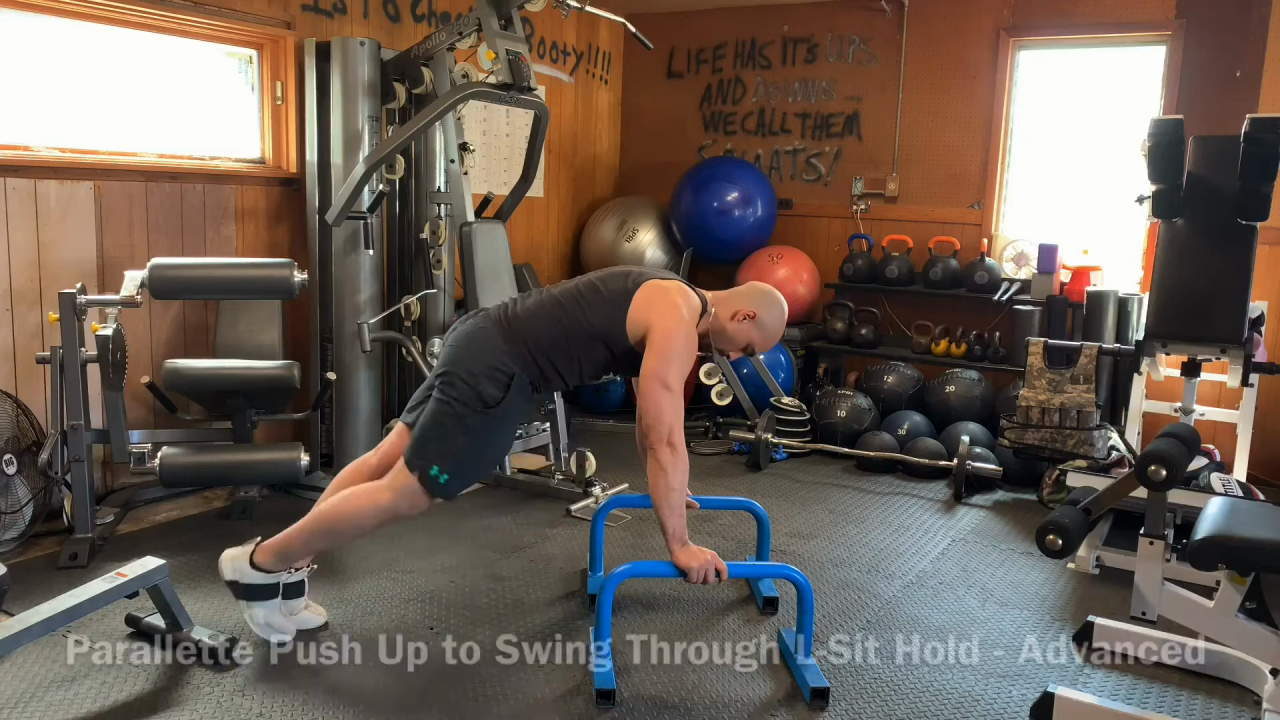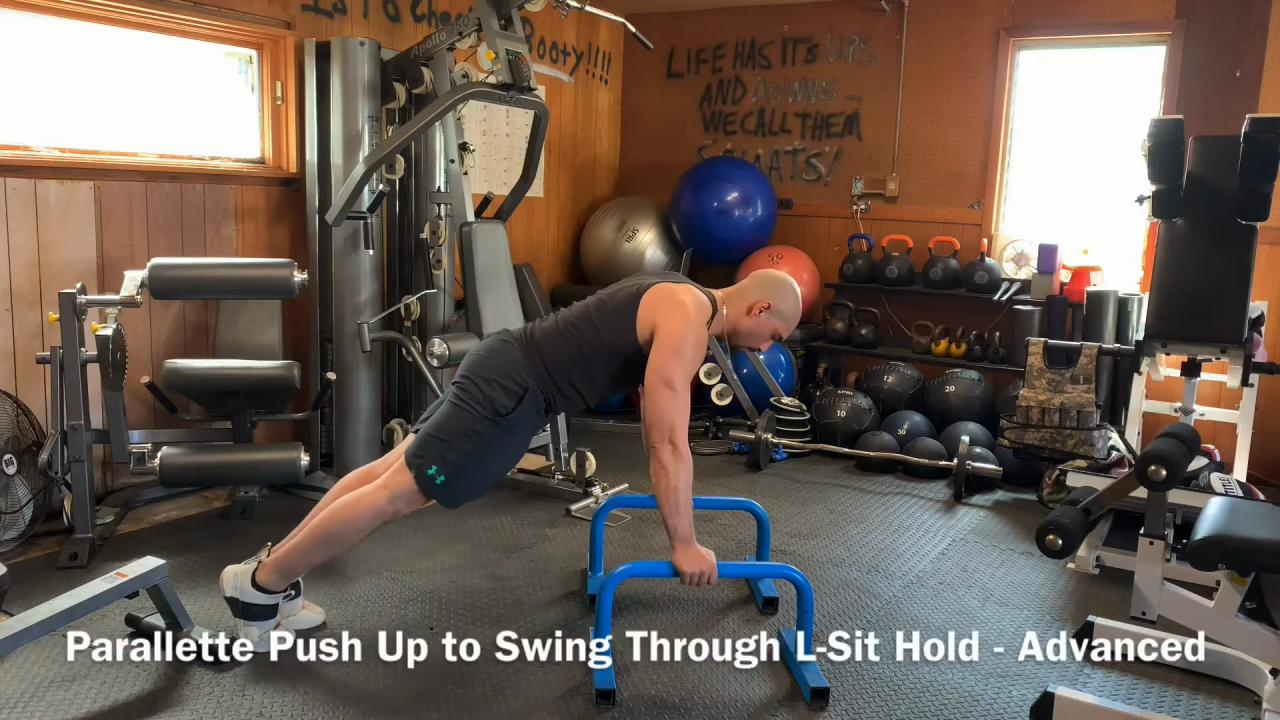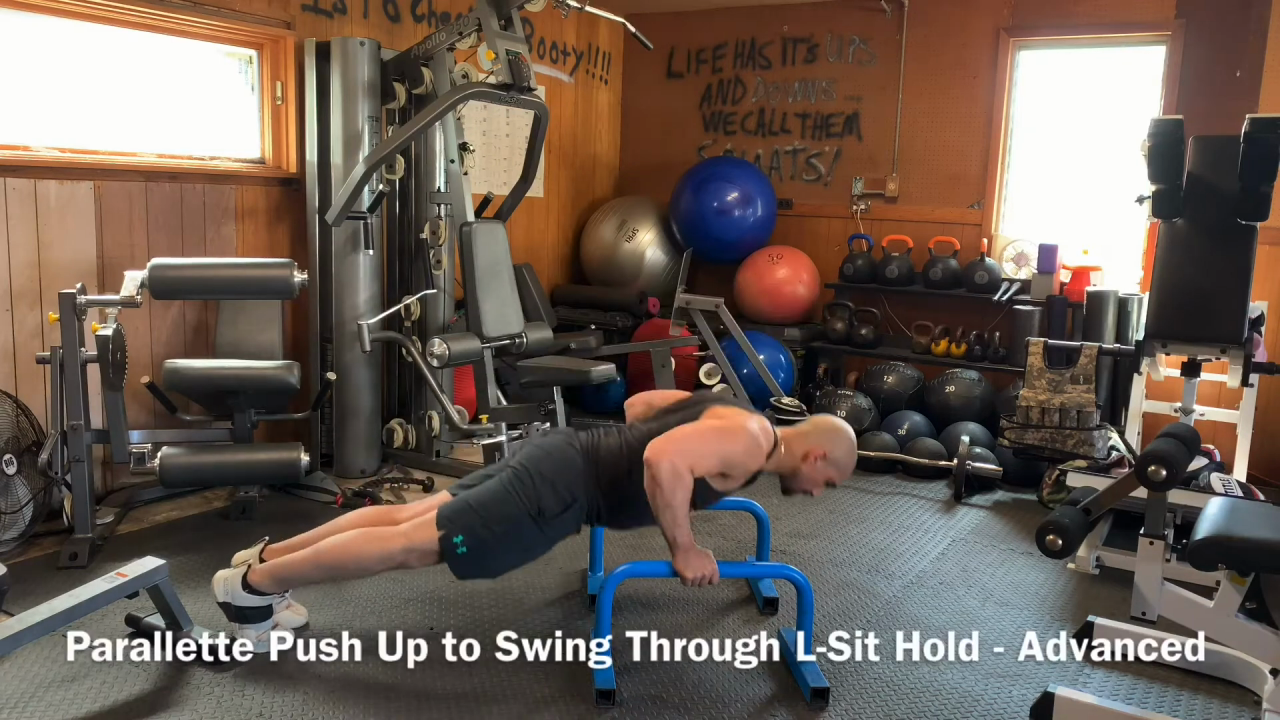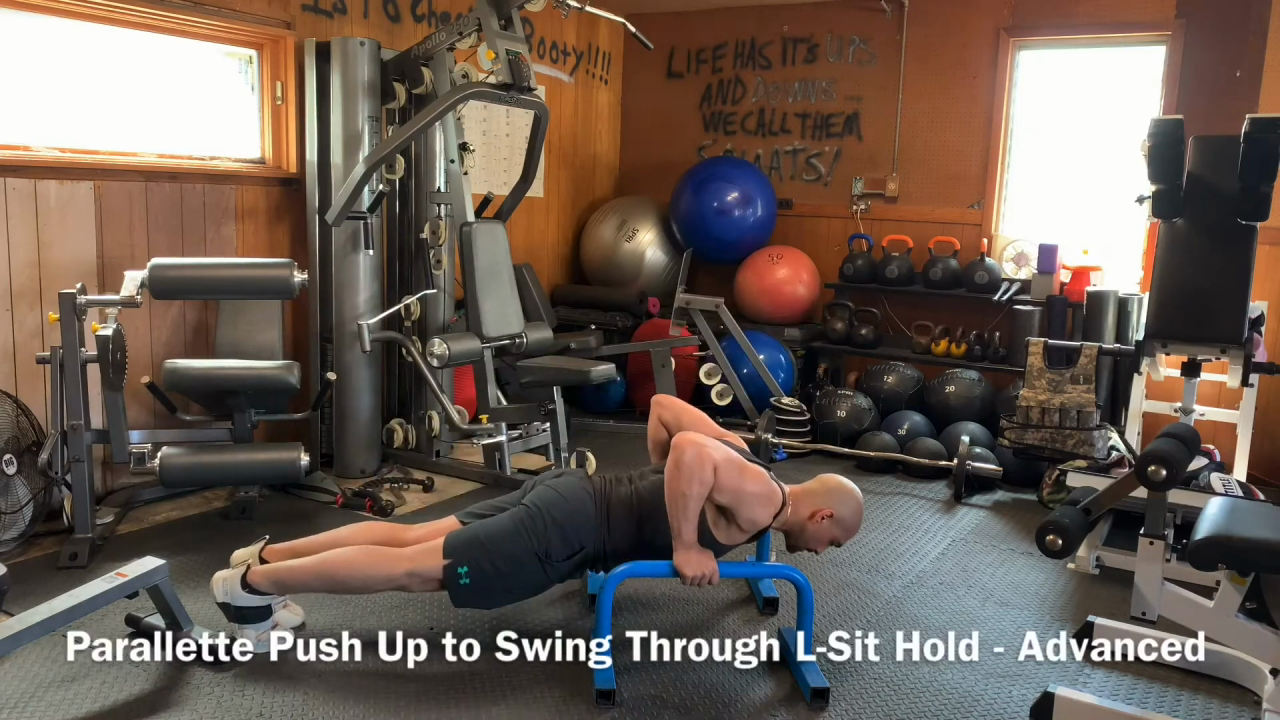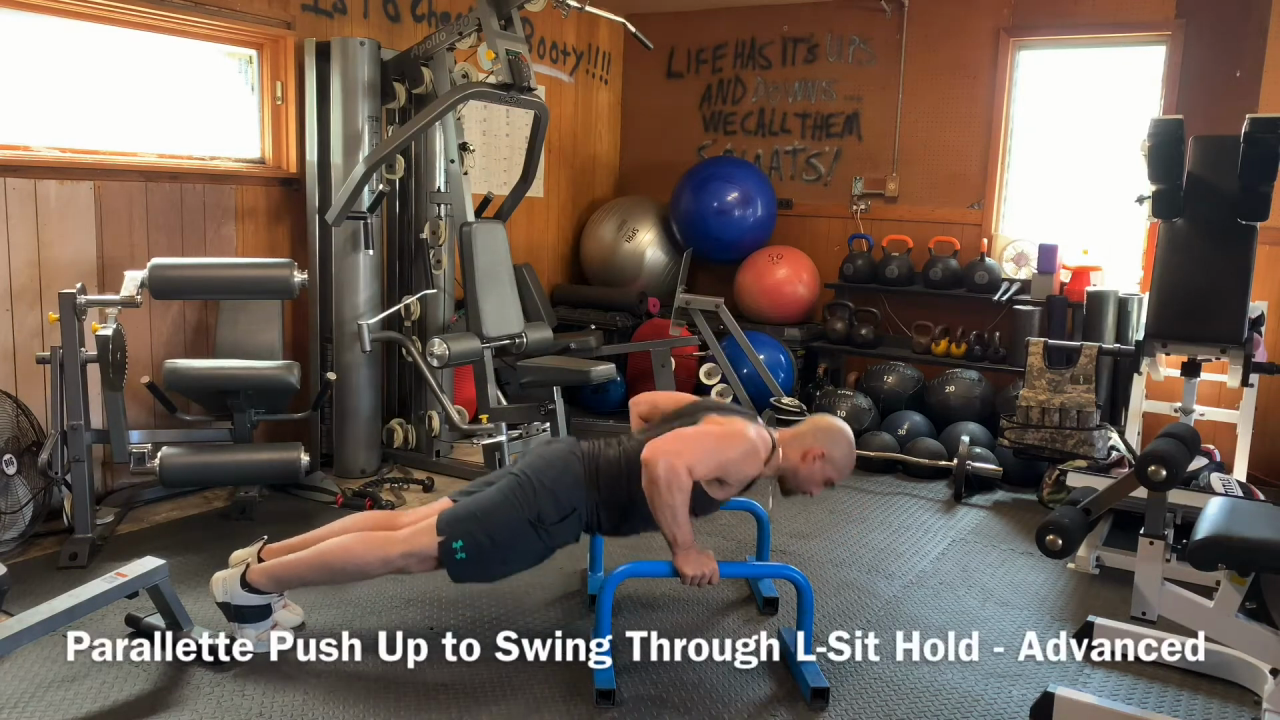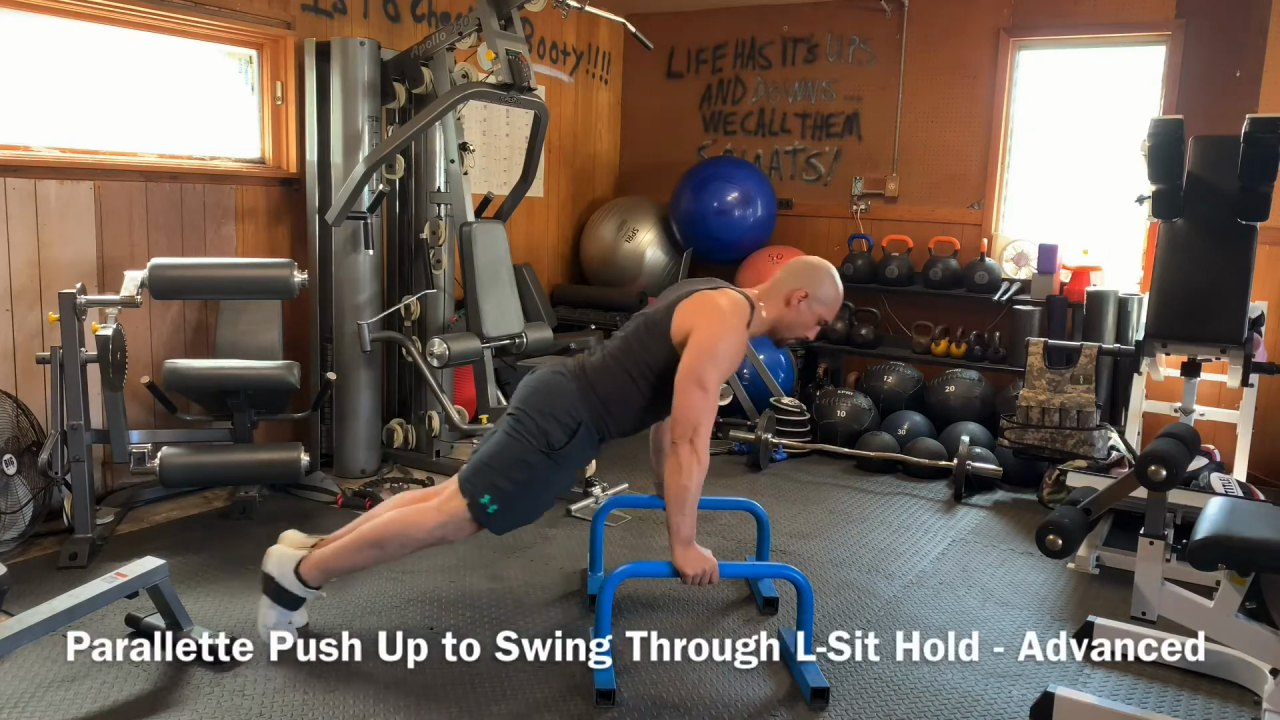
dt=0.7s
person 1, frame 1
left shoulder: (670, 300)
right shoulder: (679, 323)
left elbow: (651, 417)
right elbow: (666, 442)
left wrist: (665, 489)
right wrist: (680, 546)
left hip: (482, 341)
right hip: (495, 371)
left knee: (389, 460)
right knee: (402, 494)
left ankle: (288, 569)
right ankle: (258, 565)
person 1, frame 2
left shoulder: (681, 300)
right shoulder: (686, 320)
left elbow: (654, 405)
right elbow: (669, 440)
left wrist: (673, 488)
right wrist: (684, 545)
left hip: (505, 367)
right hip: (511, 389)
left knee: (393, 468)
right knee: (396, 492)
left ankle: (277, 563)
right ankle: (259, 584)
person 1, frame 3
left shoulder: (733, 416)
right shoulder: (750, 442)
left elbow: (638, 404)
right elbow: (661, 460)
left wrist: (669, 489)
right wrist: (684, 549)
left hip: (559, 454)
right hip: (560, 487)
left knee: (413, 514)
right knee: (413, 544)
left ankle: (267, 555)
right ankle: (251, 583)
person 1, frame 4
left shoulder: (741, 458)
right shoulder: (760, 501)
left elbow: (664, 405)
right elbow: (689, 449)
right wrist: (685, 545)
left hip: (570, 494)
right hip: (567, 530)
left knee: (412, 536)
right knee: (414, 568)
left ankle: (268, 555)
right ankle: (252, 581)
person 1, frame 5
left shoulder: (734, 414)
right shoulder: (747, 447)
left elbow: (641, 405)
right elbow: (660, 465)
right wrist: (685, 547)
left hip: (561, 468)
right hip: (559, 497)
left knee: (414, 521)
right knee: (409, 550)
left ankle: (266, 553)
right ankle: (249, 583)
person 1, frame 6
left shoulder: (718, 301)
right shoulder: (727, 325)
left elbow: (667, 411)
right elbow: (690, 440)
left wrist: (669, 494)
right wrist: (683, 544)
left hip: (561, 395)
right hip: (564, 418)
left knee: (451, 499)
right knee: (451, 516)
left ankle: (310, 549)
right ankle: (296, 573)
